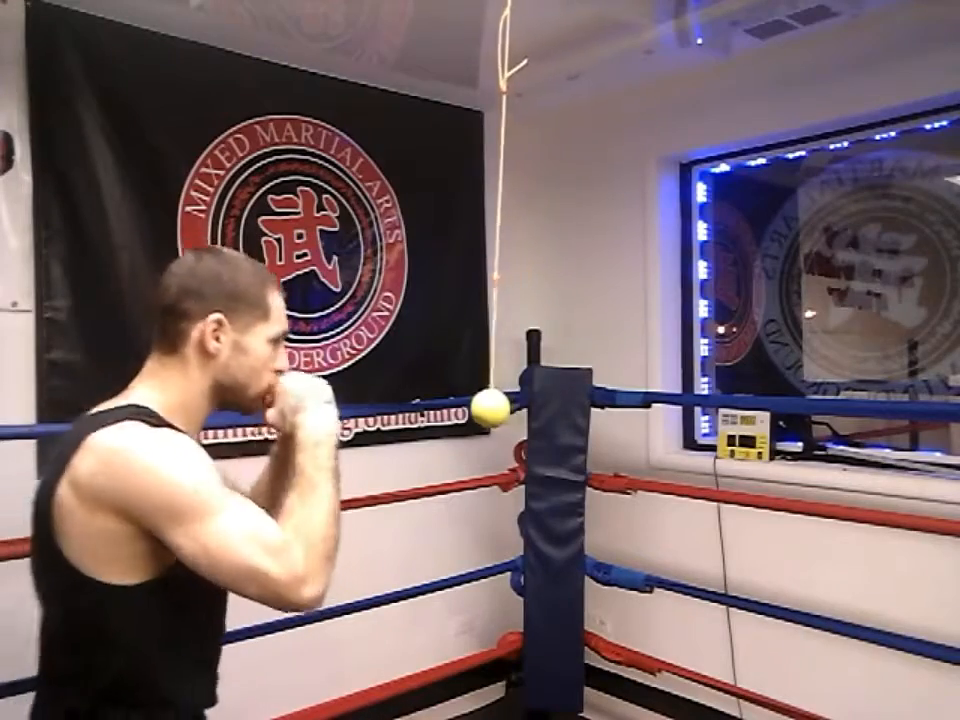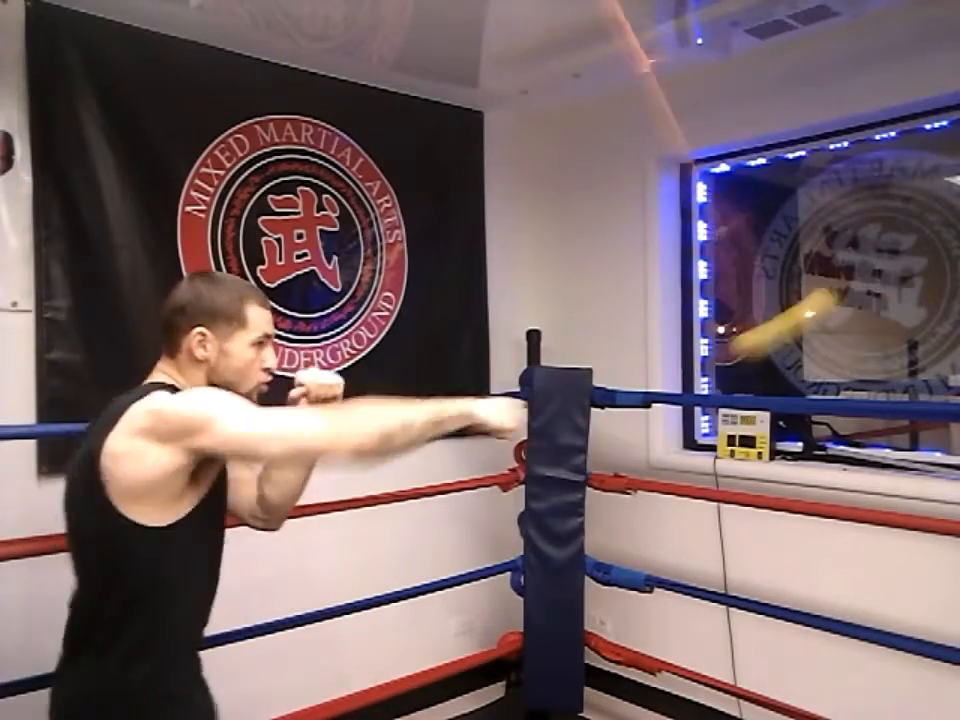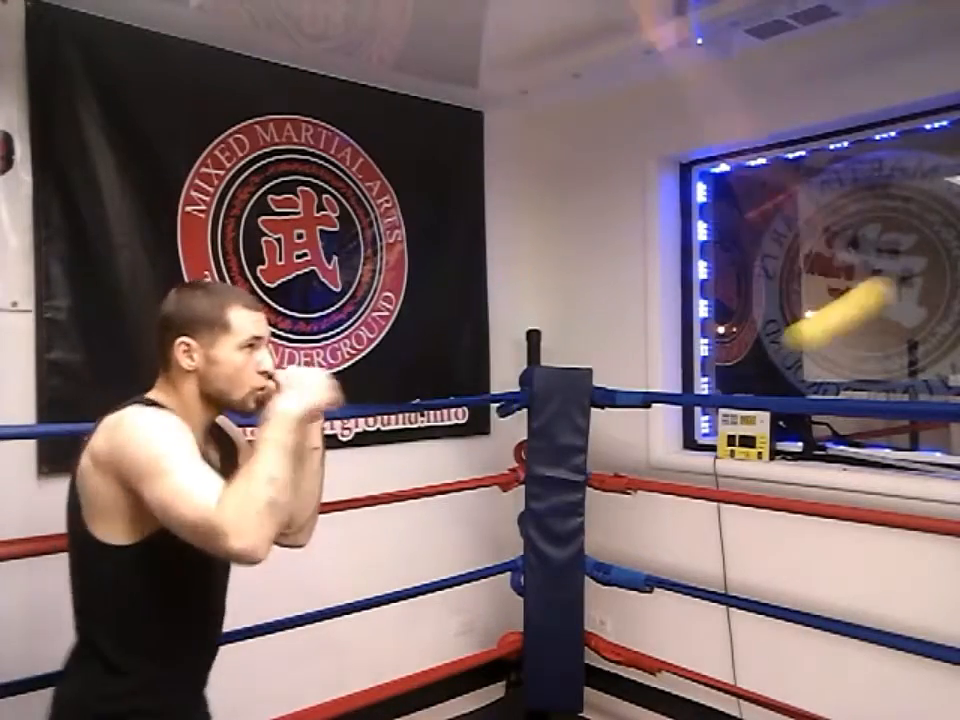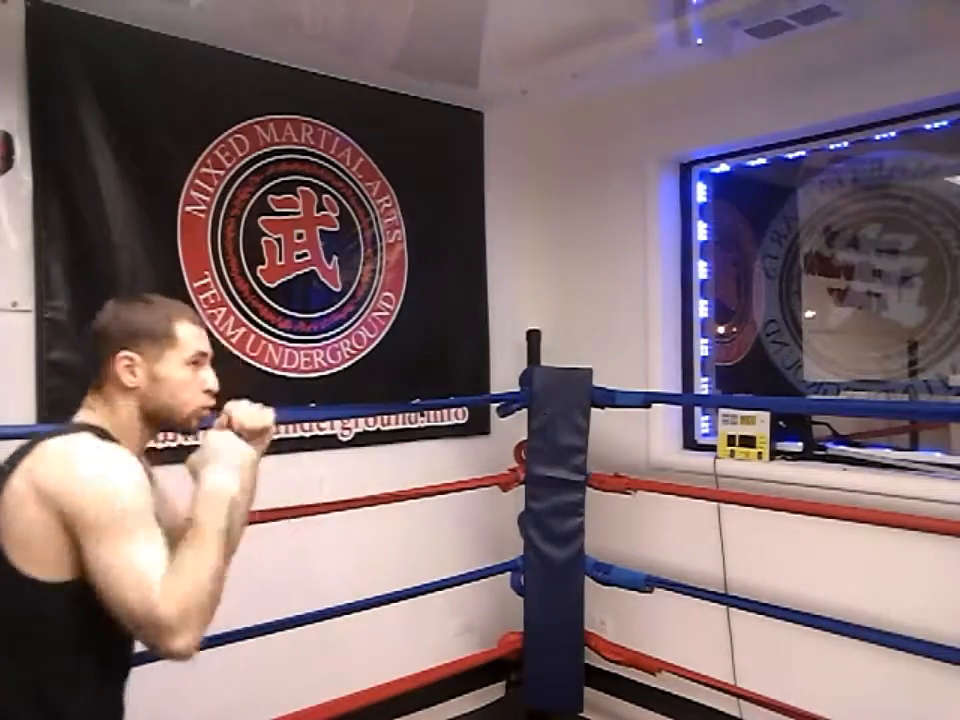
dt=0.5s
person 1, frame 1
left shoulder: (121, 435)
right shoulder: (140, 453)
left elbow: (250, 539)
right elbow: (298, 578)
left wrist: (292, 442)
right wrist: (318, 431)
person 1, frame 2
left shoulder: (175, 414)
right shoulder: (171, 417)
left elbow: (263, 508)
right elbow: (327, 440)
left wrist: (317, 417)
right wrist: (468, 410)
person 1, frame 3
left shoulder: (218, 436)
right shoulder: (140, 431)
left elbow: (291, 529)
right elbow: (243, 537)
left wrist: (307, 424)
right wrist: (282, 414)
person 1, frame 4
left shoulder: (79, 457)
right shoulder: (93, 467)
left elbow: (186, 567)
right elbow: (176, 629)
left wrist: (241, 462)
right wrist: (221, 486)
